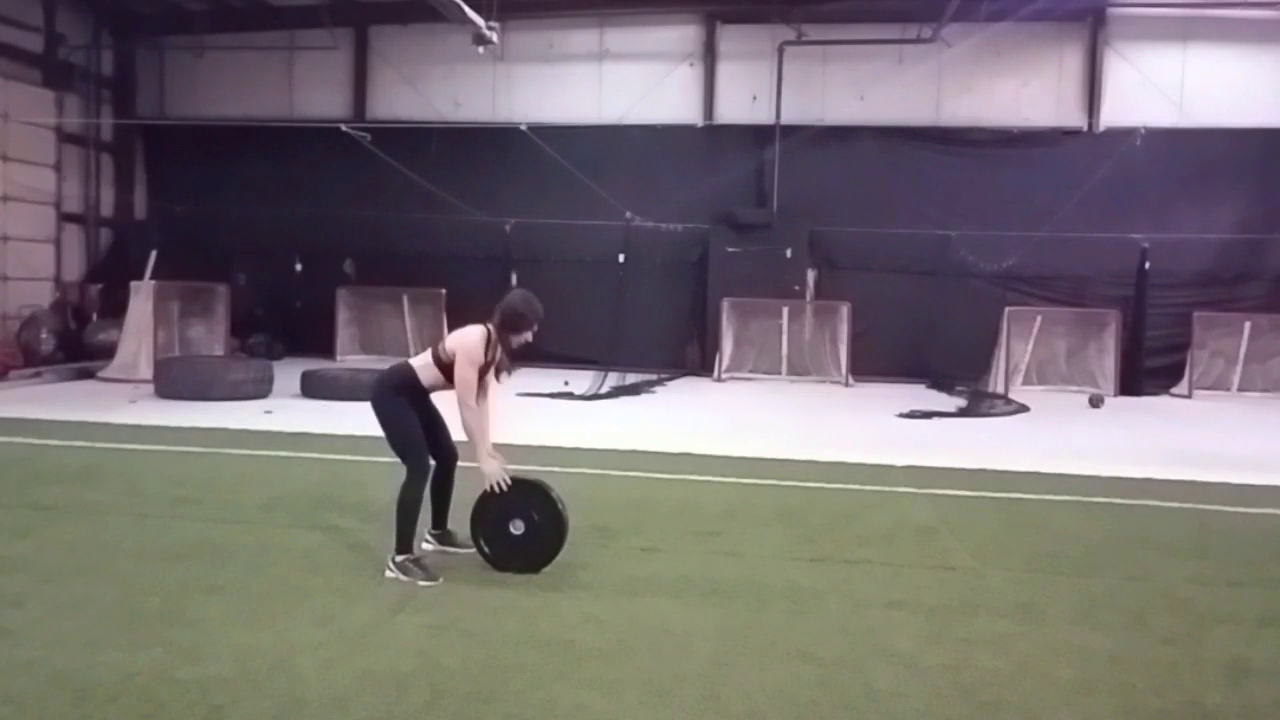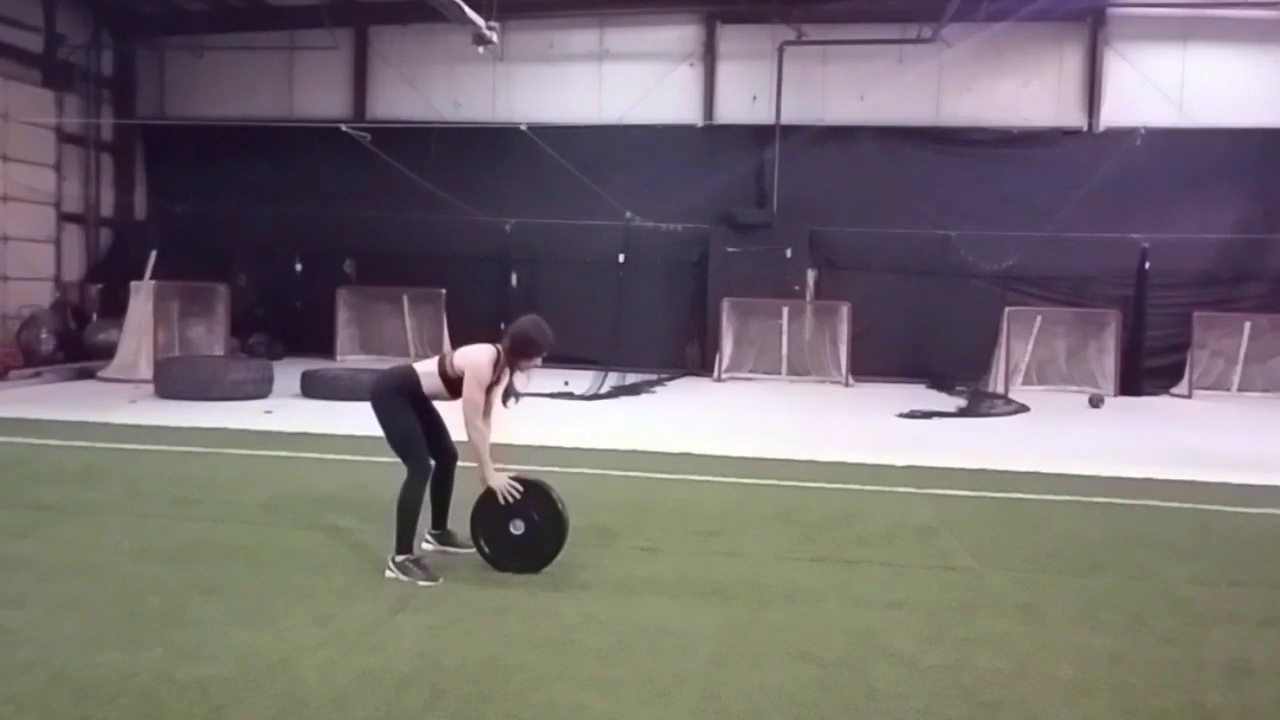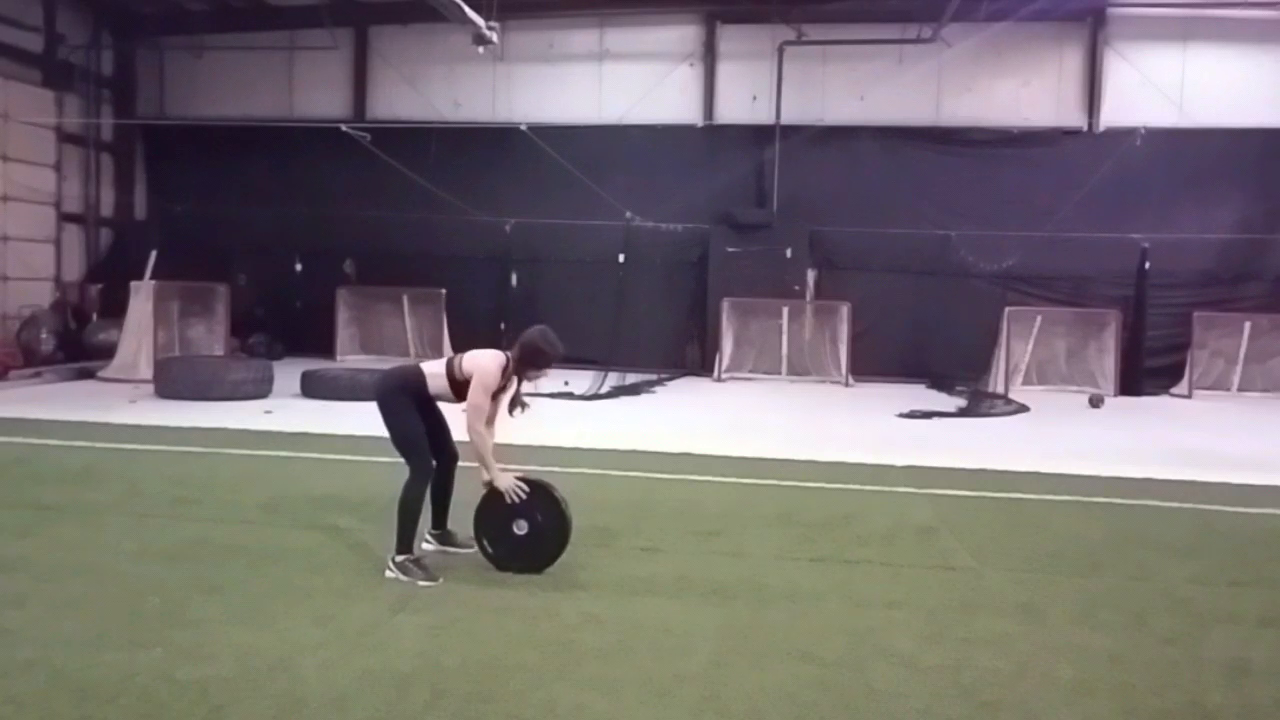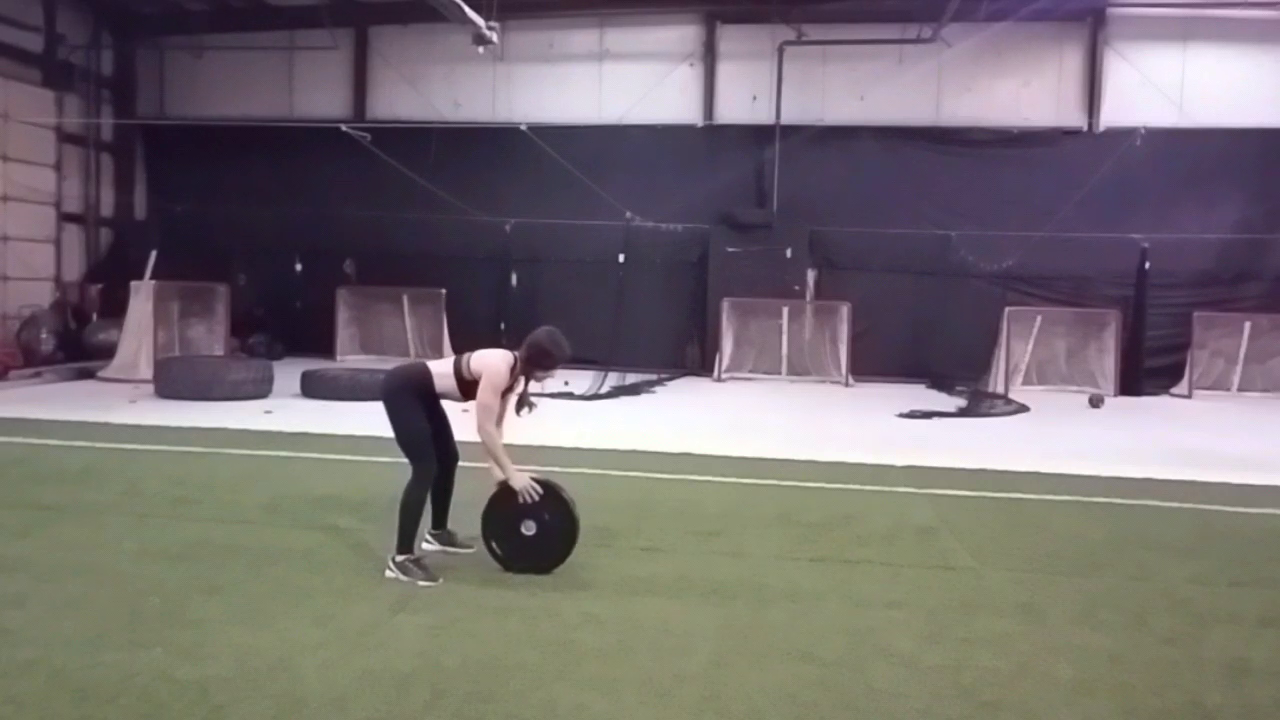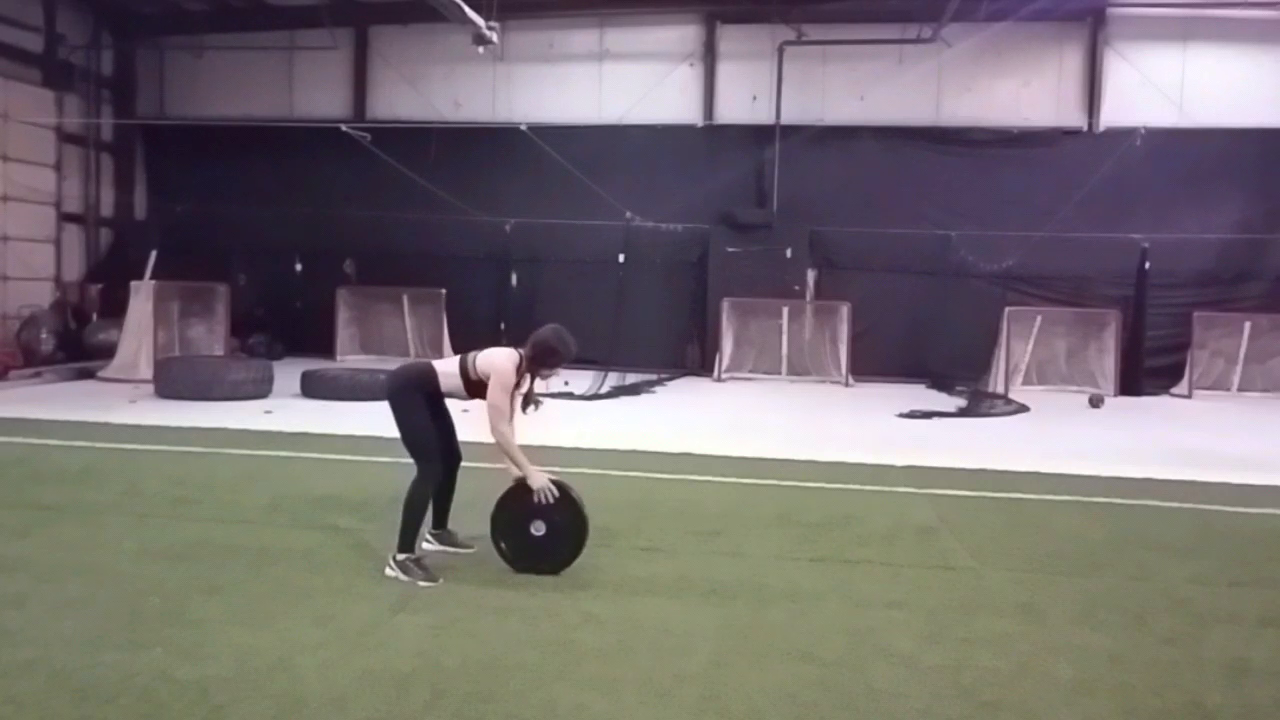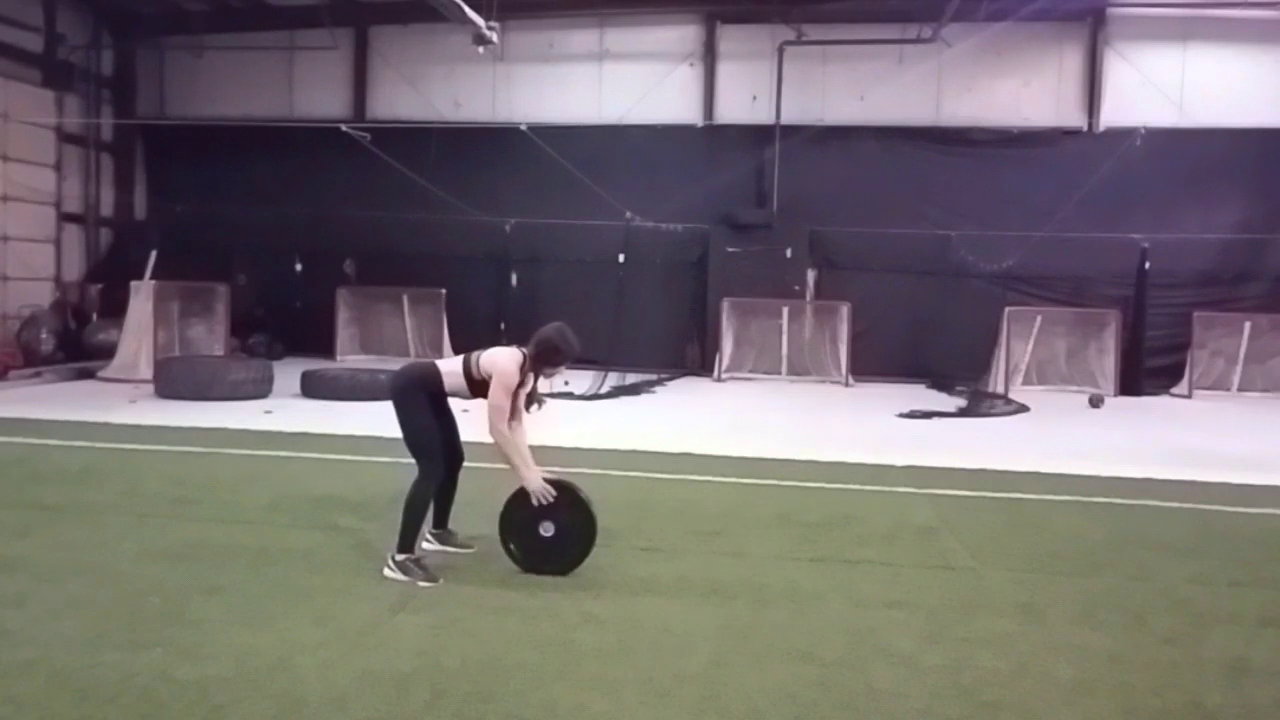
dt=0.2s
person 1, frame 1
left shoulder: (496, 344)
right shoulder: (473, 343)
left elbow: (481, 398)
right elbow: (467, 407)
left wrist: (488, 447)
right wrist: (483, 460)
left hip: (415, 393)
right hip: (392, 392)
left knee: (447, 457)
right knee: (419, 468)
left ankle: (438, 533)
right ankle: (400, 558)
person 1, frame 2
left shoulder: (501, 364)
right shoulder: (482, 363)
left elbow: (484, 419)
right elbow: (473, 426)
left wrist: (486, 467)
right wrist: (489, 473)
left hip: (415, 396)
right hip: (392, 393)
left knee: (447, 457)
right knee: (420, 468)
left ankle: (438, 533)
right ankle: (400, 559)
person 1, frame 3
left shoulder: (507, 372)
right shoulder: (490, 368)
left elbow: (487, 425)
right elbow: (475, 429)
left wrist: (487, 471)
right wrist: (495, 474)
left hip: (418, 394)
right hip: (397, 391)
left knee: (448, 458)
right knee: (422, 469)
left ankle: (438, 533)
right ankle: (400, 559)
person 1, frame 4
left shoulder: (513, 372)
right shoulder: (498, 368)
left elbow: (496, 425)
right elbow: (485, 429)
left wrist: (497, 469)
right wrist: (511, 473)
left hip: (423, 393)
right hip: (402, 389)
left knee: (448, 459)
right knee: (425, 469)
left ankle: (437, 533)
right ankle: (401, 559)
person 1, frame 5
left shoulder: (518, 368)
right shoulder: (504, 368)
left elbow: (506, 424)
right elbow: (499, 430)
left wrist: (516, 467)
right wrist: (530, 472)
left hip: (427, 391)
right hip: (408, 388)
left knee: (451, 459)
right knee: (430, 469)
left ankle: (438, 533)
right ankle: (402, 558)
person 1, frame 6
left shoulder: (524, 367)
right shoulder: (508, 367)
left elbow: (515, 424)
right elbow: (498, 430)
left wrist: (531, 468)
right wrist: (526, 475)
left hip: (431, 391)
right hip: (412, 388)
left knee: (453, 460)
right knee: (431, 469)
left ankle: (438, 532)
right ankle: (401, 558)
